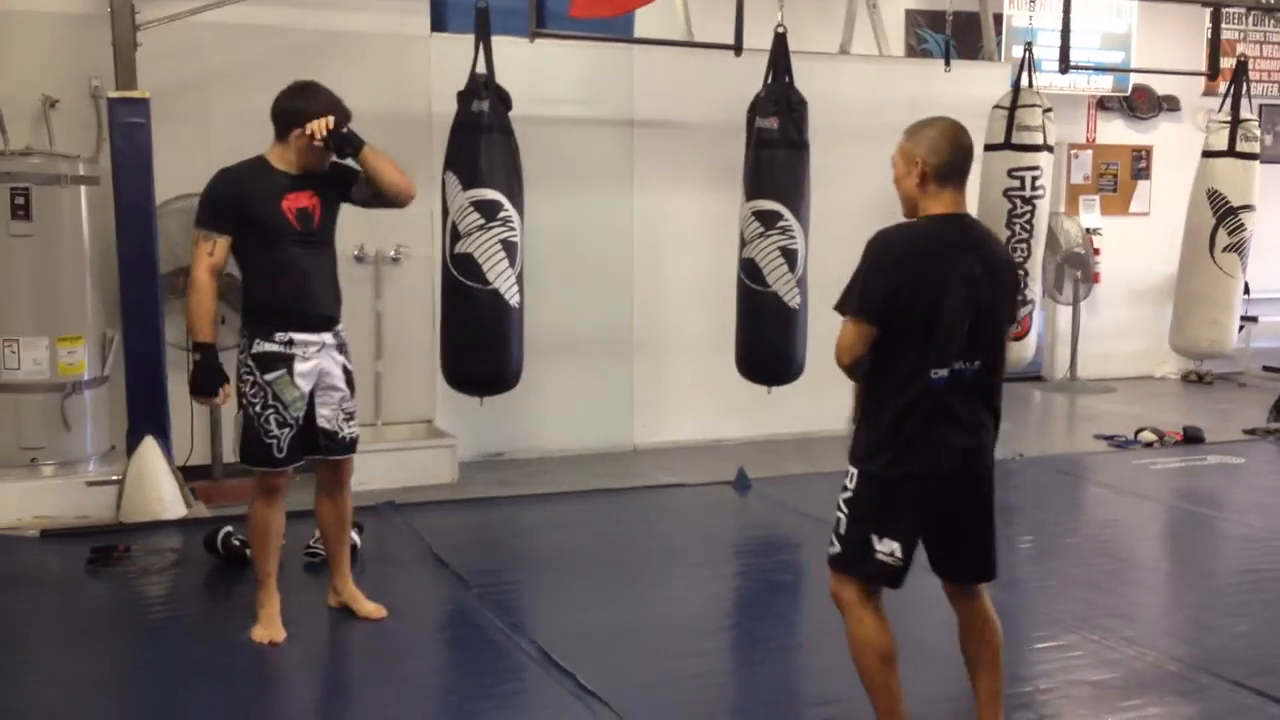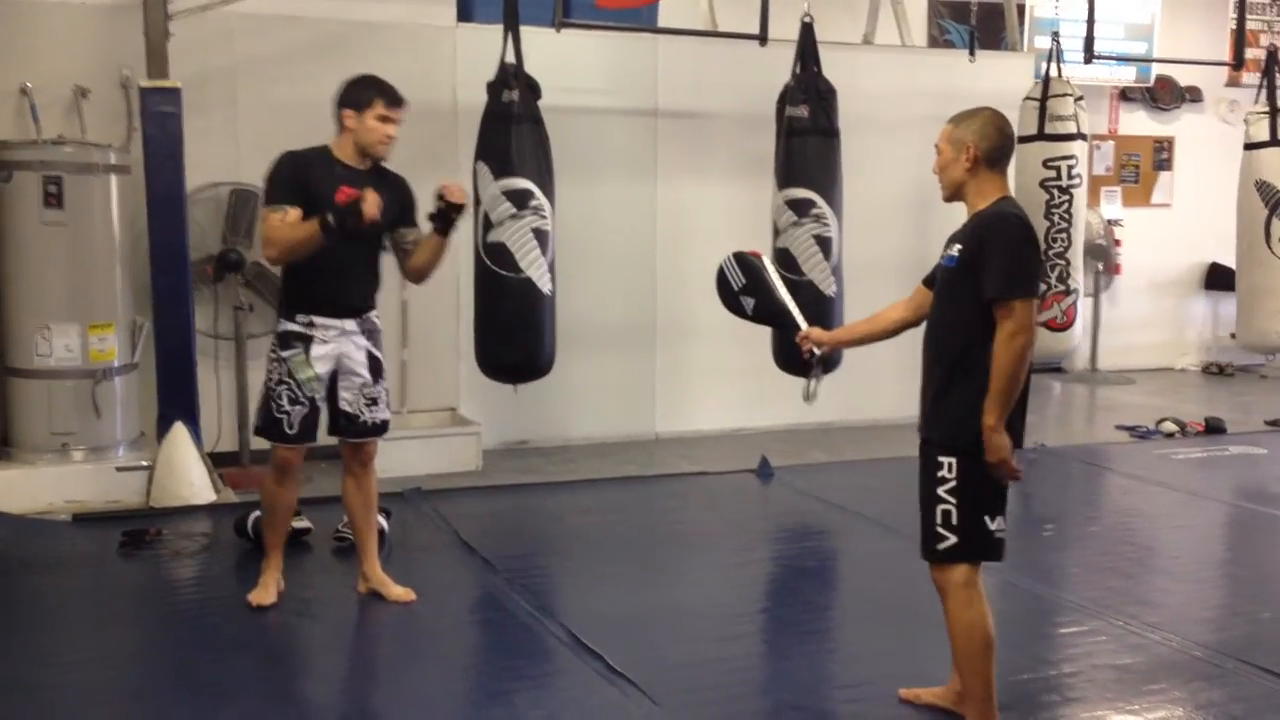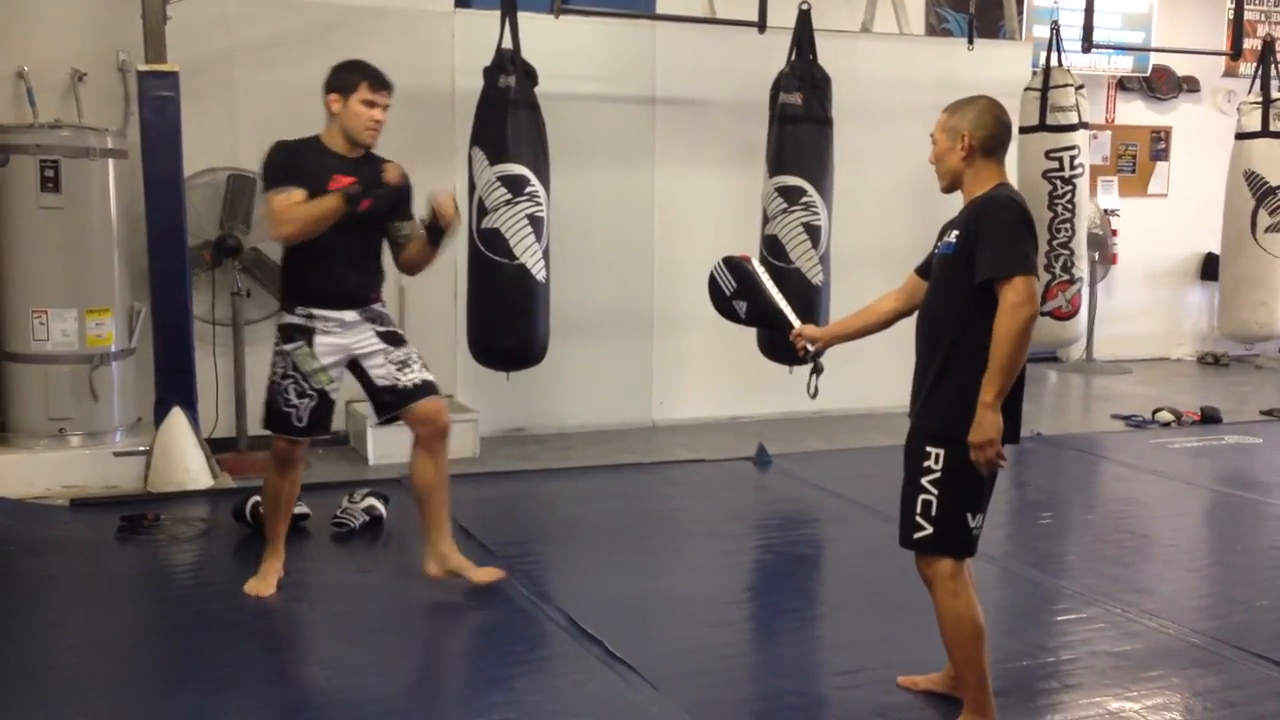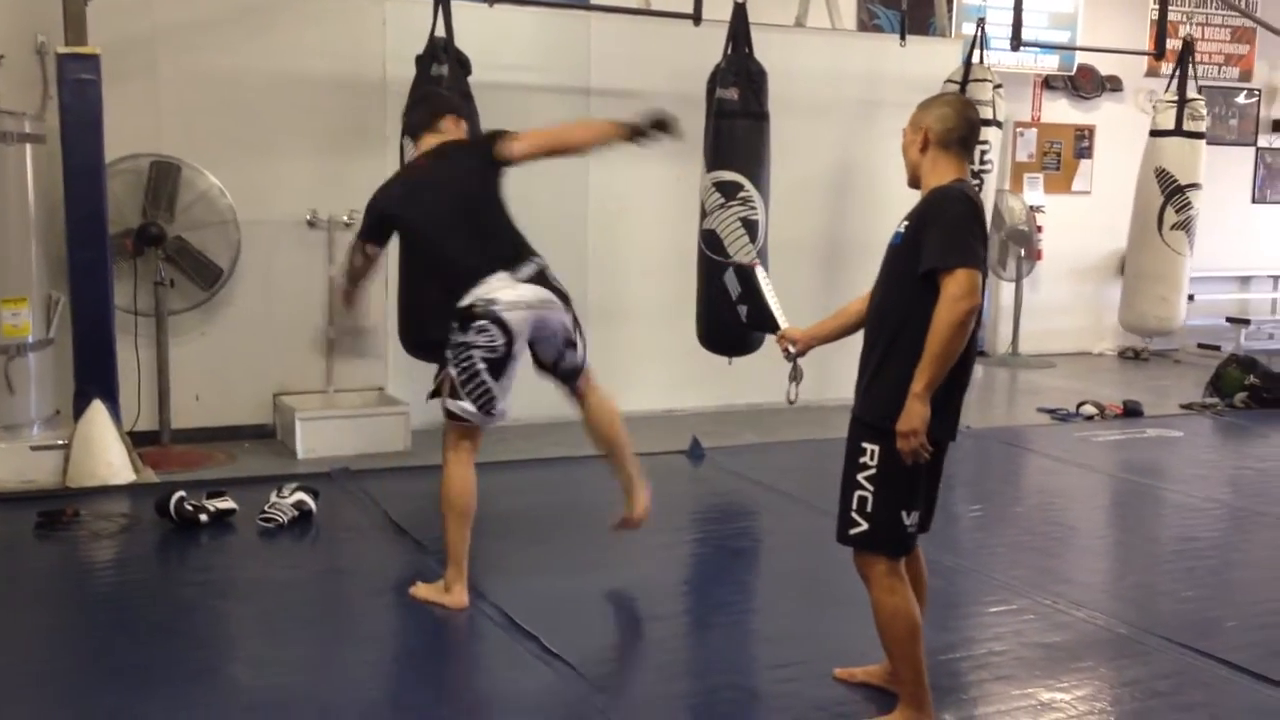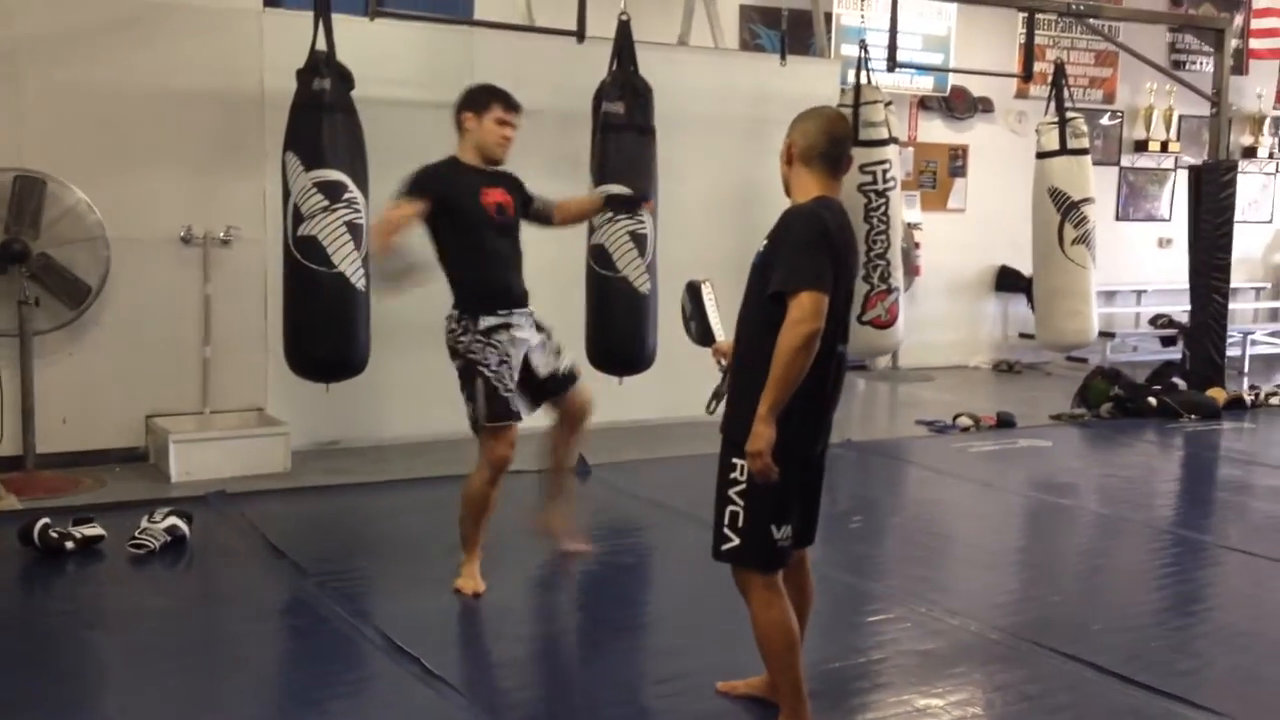
dt=1s
person 1, frame 1
left shoulder: (894, 248)
right shoulder: (996, 254)
left elbow: (850, 353)
left hip: (894, 453)
right hip: (969, 452)
left knee: (851, 588)
right knee: (968, 591)
person 1, frame 2
left shoulder: (1004, 227)
right shoulder: (972, 231)
left elbow: (1017, 330)
right elbow: (912, 309)
left wrist: (995, 425)
right wrist: (832, 338)
left hip: (970, 433)
right hip: (950, 427)
left knee: (954, 571)
right knee: (958, 562)
person 1, frame 3
left shoulder: (999, 211)
right shoulder: (965, 219)
left elbow: (1020, 305)
right elbow: (904, 298)
left wrist: (990, 406)
right wrist: (826, 334)
left hip: (966, 422)
right hip: (942, 416)
left knee: (939, 559)
right knee: (946, 552)
person 1, frame 4
left shoulder: (950, 205)
right shoulder: (936, 208)
left elbow: (962, 299)
right elbow: (882, 299)
left wrist: (920, 396)
right wrist: (810, 336)
left hip: (902, 414)
right hip: (891, 408)
left knee: (877, 556)
right knee: (901, 547)
right ankle: (898, 668)
person 1, frame 5
left shoulder: (802, 223)
right shoulder: (832, 223)
left elbow: (805, 323)
left wrist: (765, 418)
right wrist: (736, 349)
left hip: (772, 428)
right hip: (804, 424)
left knee: (756, 570)
right knee: (788, 556)
person 2, frame 1
left shoulder: (329, 177)
right shoulder: (235, 185)
left elbow: (402, 192)
right elbow: (204, 273)
left wrist: (353, 144)
right wrist: (205, 355)
left hip: (330, 343)
right hip: (273, 349)
left knee: (337, 470)
right knee: (272, 478)
left ankle: (342, 584)
right ankle: (268, 603)
person 2, frame 2
left shoulder: (394, 188)
right shoulder: (297, 168)
left elbow: (415, 268)
right elbow: (273, 245)
left wrist: (443, 224)
right wrist: (337, 221)
left hip: (360, 330)
right hip: (302, 330)
left knee: (361, 453)
right knee: (286, 456)
left ankle: (370, 569)
right ankle: (271, 569)
person 2, frame 3
left shoulder: (390, 177)
right shoulder: (290, 157)
left elbow: (410, 261)
right elbow: (286, 228)
left wrist: (435, 232)
right wrist: (355, 192)
left hip: (369, 320)
right hip: (308, 324)
left knee: (433, 420)
right knee: (288, 448)
left ankle: (442, 552)
right ankle: (273, 559)
person 2, frame 4
left shoulder: (387, 196)
right shoulder: (467, 153)
left elbow: (358, 268)
right elbow: (549, 139)
left wrist: (348, 311)
right wrist: (632, 129)
left hip: (481, 314)
right hip: (535, 289)
left knee: (460, 445)
right knee: (585, 389)
left ankle: (453, 584)
right ankle: (635, 490)
person 2, frame 5
left shoulder: (506, 185)
right shoulder: (440, 179)
left elbow: (555, 212)
right elbow: (391, 221)
left wrist: (611, 201)
right wrist: (387, 256)
left hip: (521, 320)
right hip: (484, 331)
left knee: (576, 407)
right knee: (498, 450)
left ankle: (555, 510)
right ankle: (469, 561)
